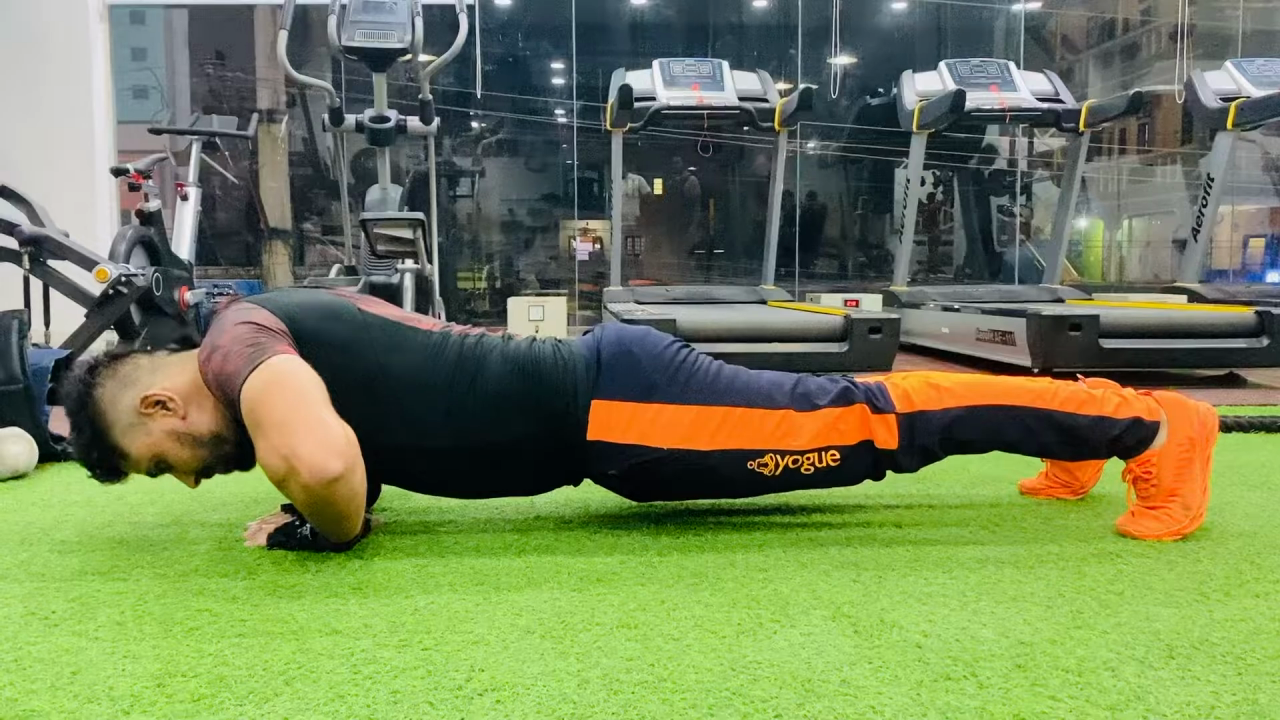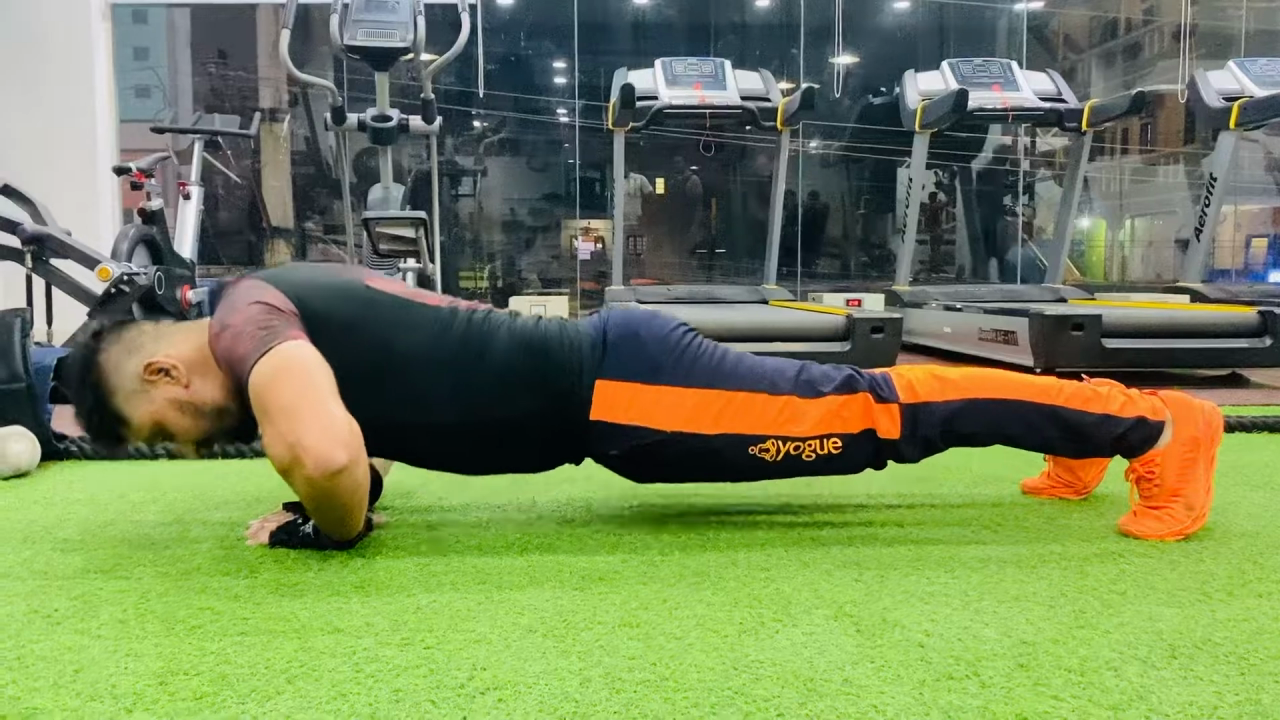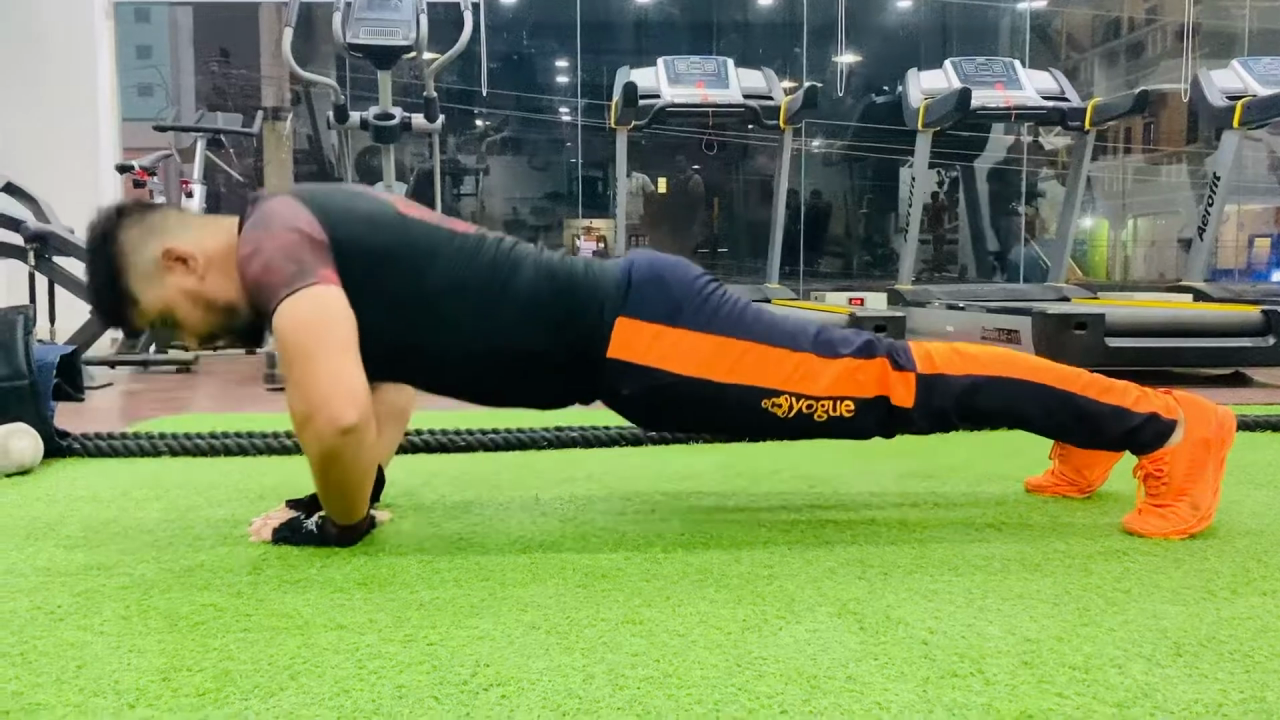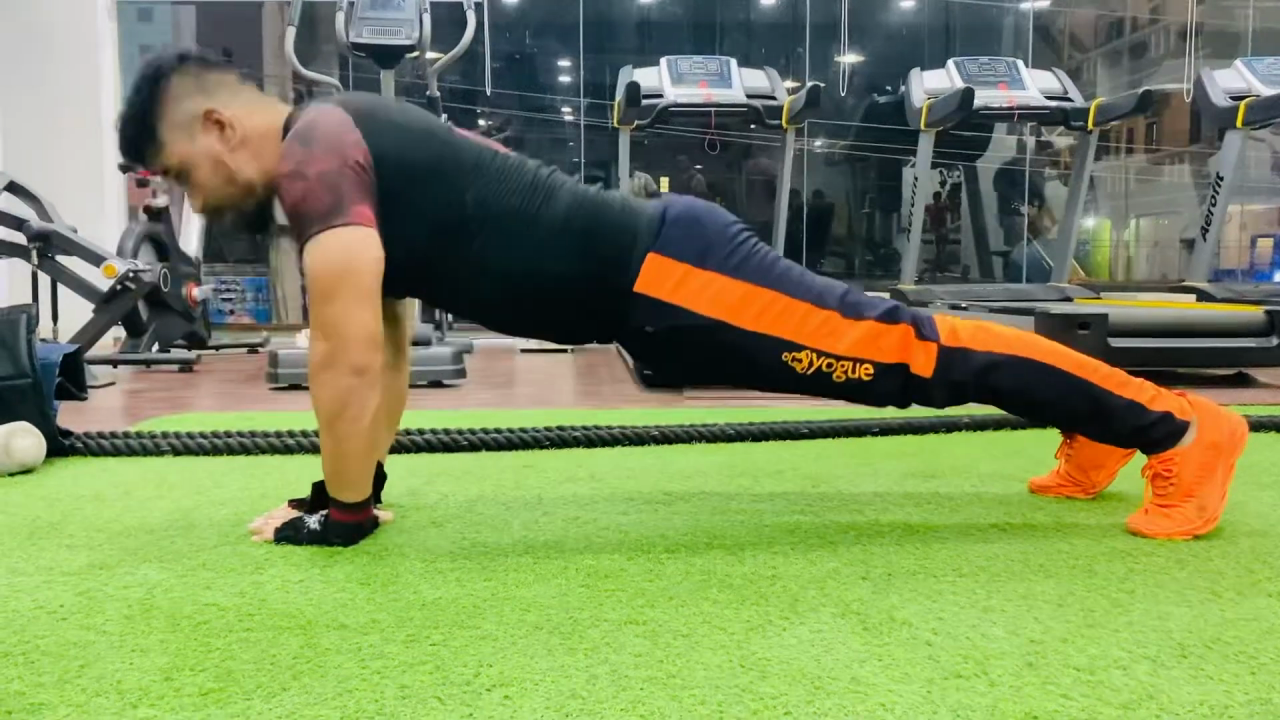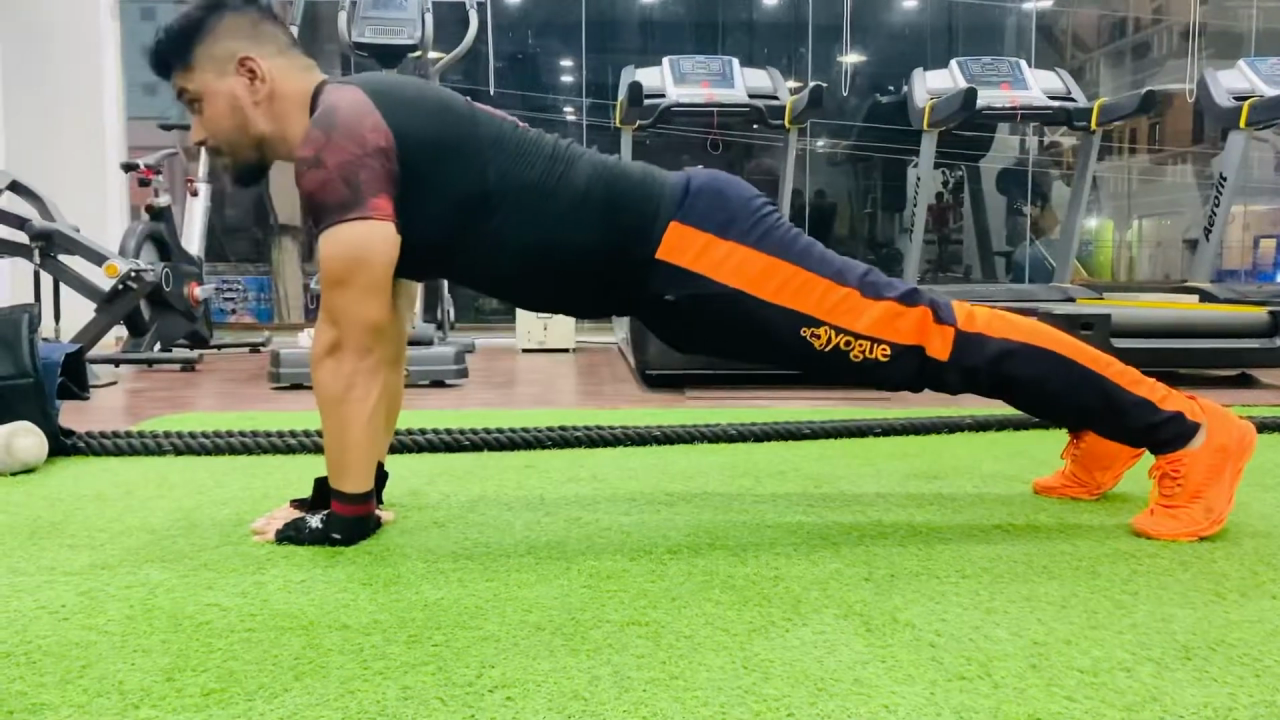
dt=0.2s
person 1, frame 1
left shoulder: (234, 346)
right shoulder: (276, 326)
left elbow: (321, 458)
left wrist: (332, 528)
right wrist: (344, 490)
left hip: (602, 414)
right hip: (595, 382)
left knee: (865, 427)
right knee: (832, 410)
left ankle: (1147, 424)
right ankle: (1073, 405)
person 1, frame 2
left shoulder: (240, 323)
right shoulder: (283, 305)
left elbow: (325, 451)
left wrist: (334, 525)
right wrist: (346, 486)
left hip: (607, 393)
right hip: (602, 365)
left knee: (873, 416)
right knee: (840, 405)
left ankle: (1153, 425)
right ankle: (1079, 408)
person 1, frame 3
left shoulder: (270, 242)
right shoulder: (306, 227)
left elbow: (338, 412)
right elbow: (390, 357)
left wrist: (339, 514)
right wrist: (359, 466)
left hip: (629, 334)
right hip: (619, 315)
left knee: (885, 384)
right knee: (857, 375)
left ankle: (1164, 423)
right ankle: (1090, 415)
person 1, frame 4
left shoulder: (311, 155)
right shoulder: (343, 140)
left elbow: (349, 360)
right elbow: (387, 340)
left wrist: (341, 507)
right wrist: (360, 466)
left hip: (660, 277)
right hip: (647, 271)
left knee: (899, 352)
right knee: (888, 348)
left ankle: (1175, 431)
right ankle: (1098, 431)
person 1, frame 5
left shoulder: (334, 135)
right shoulder: (359, 126)
left elbow: (350, 344)
right elbow: (384, 334)
left wrist: (343, 510)
right wrist: (361, 474)
left hip: (683, 248)
right hip: (668, 250)
left knee: (918, 338)
right knee: (904, 338)
left ankle: (1187, 431)
right ankle: (1102, 431)
